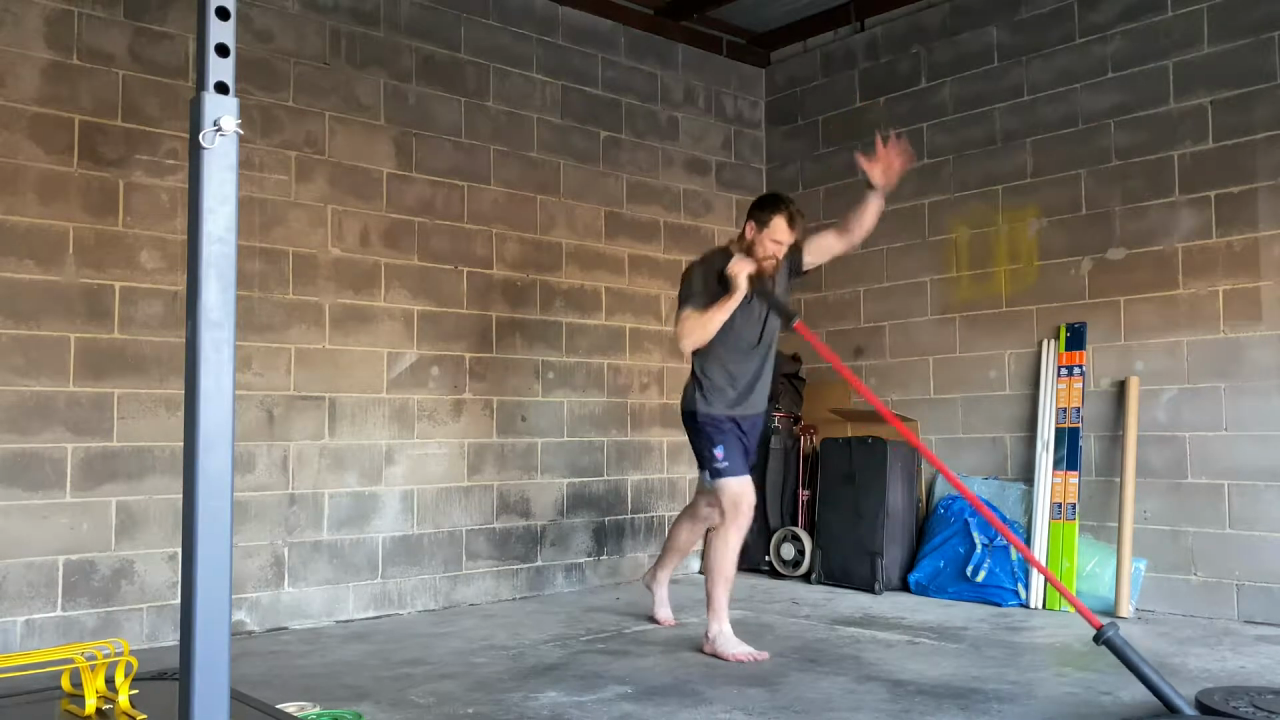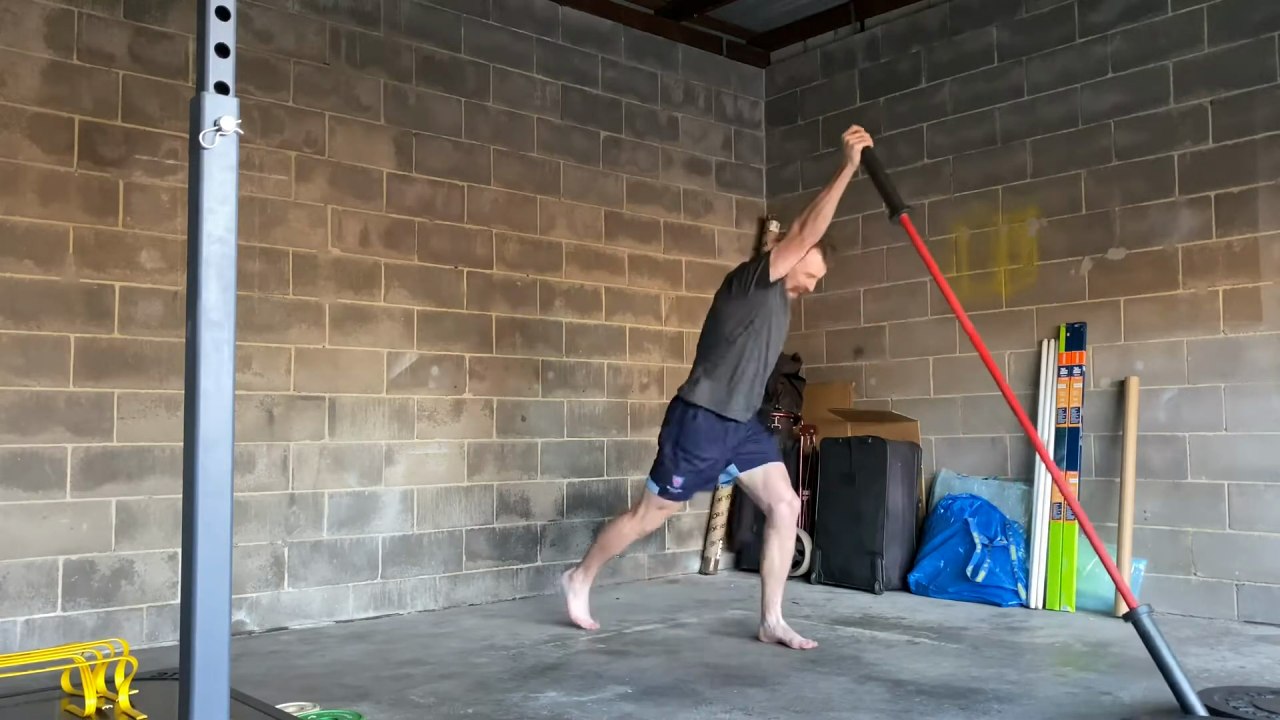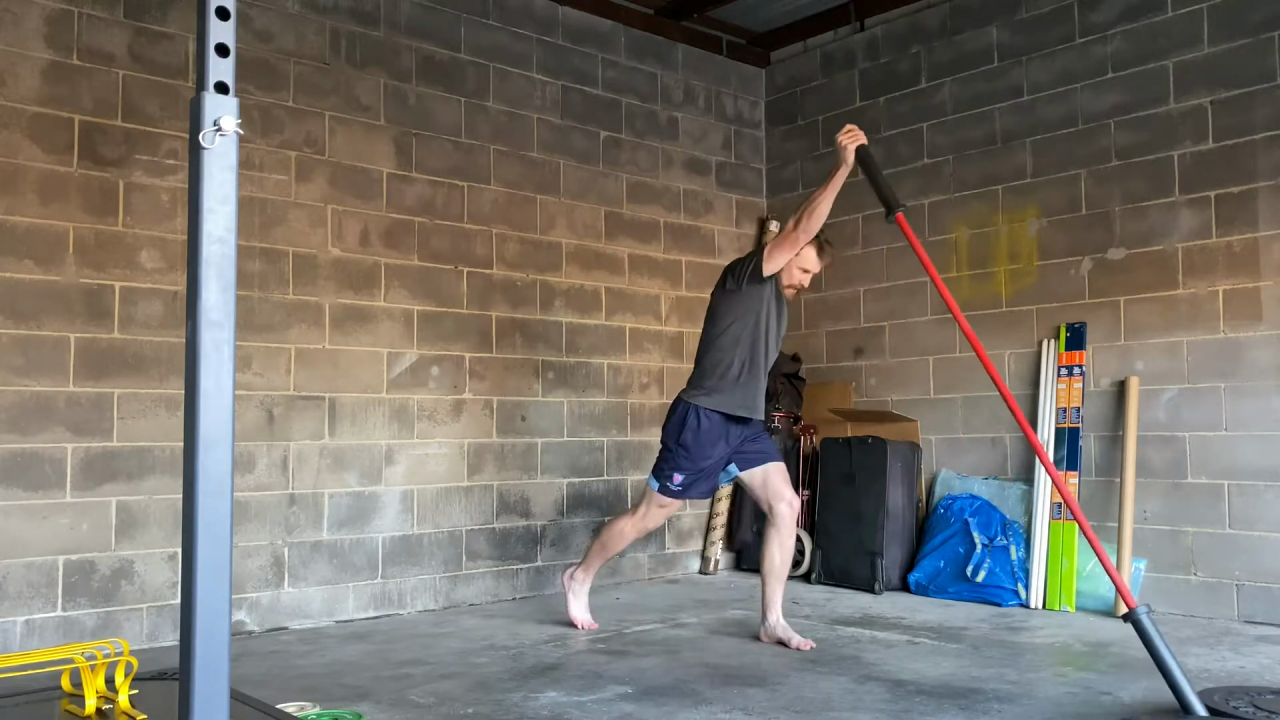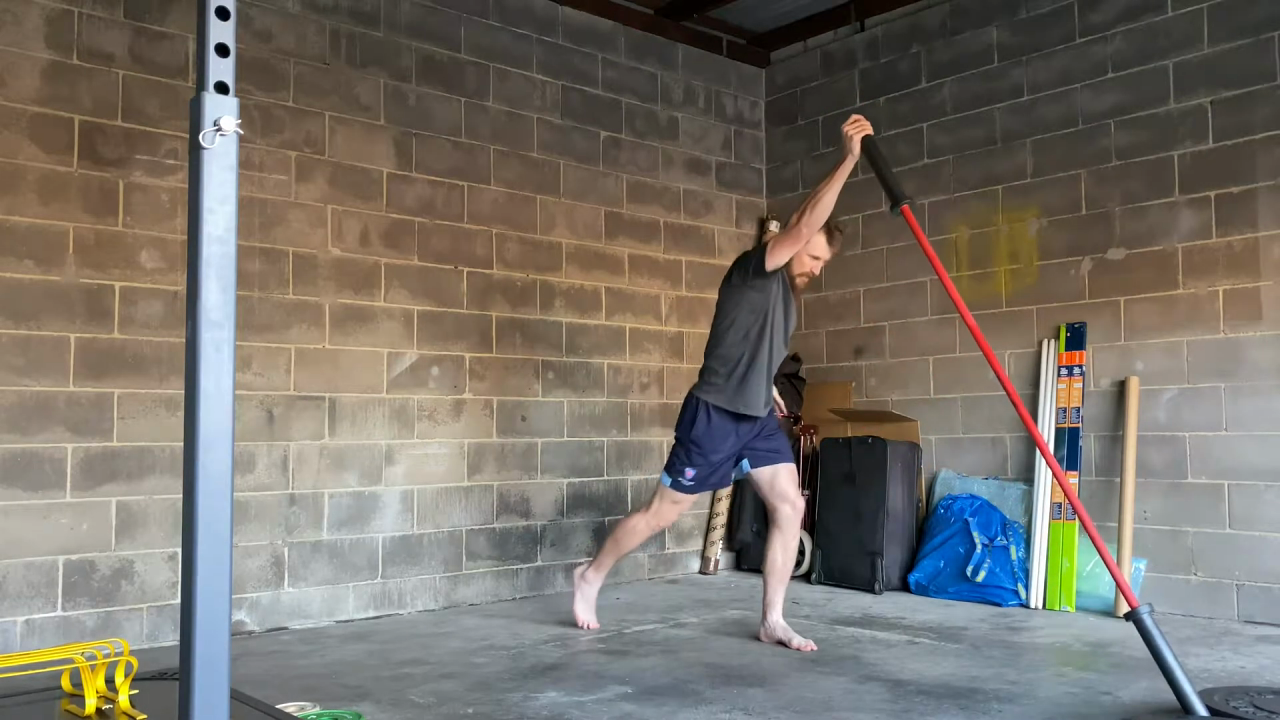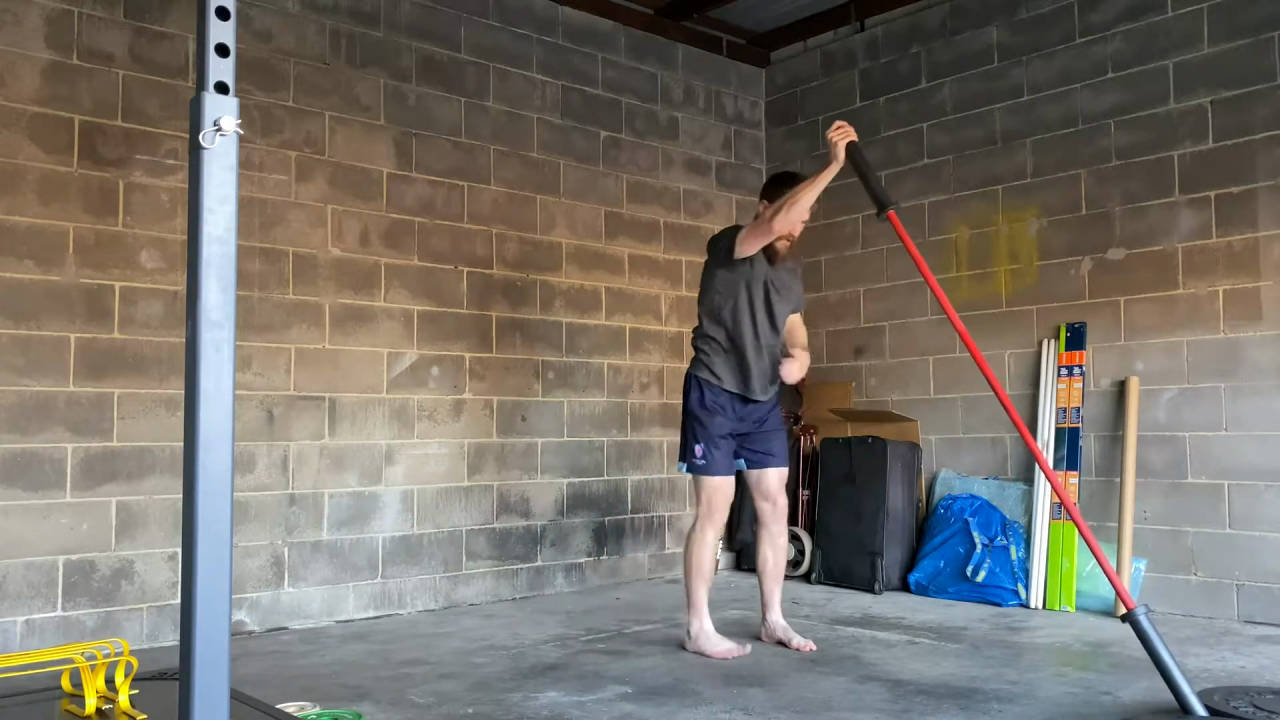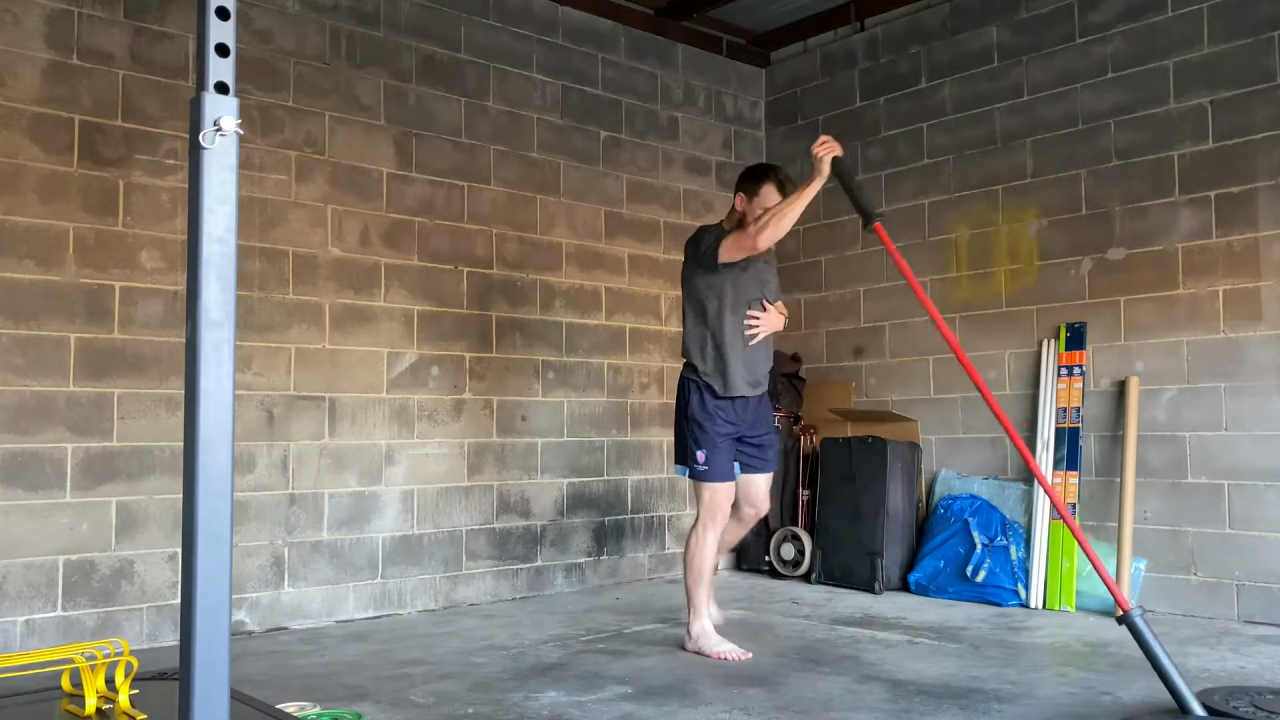
dt=0.3s
person 1, frame 1
left shoulder: (784, 266)
right shoulder: (705, 272)
left elbow: (846, 237)
right elbow: (688, 339)
left wrist: (877, 187)
right wrist: (734, 294)
left hip: (751, 413)
right hip: (712, 412)
left knee: (708, 509)
right knee: (740, 510)
left ankle: (658, 578)
right ankle: (717, 631)
person 1, frame 2
left shoulder: (777, 301)
right shoulder: (750, 281)
right elbow: (806, 233)
right wrist: (848, 168)
left hip: (741, 423)
right hip: (701, 419)
left knee: (785, 507)
right knee: (647, 517)
left ankle: (772, 621)
right ankle: (579, 580)
person 1, frame 3
left shoulder: (775, 296)
right shoulder: (743, 277)
right elbow: (801, 231)
right wrist: (842, 168)
left hip: (745, 421)
right hip: (704, 418)
left knee: (786, 506)
right knee: (649, 514)
left ankle: (773, 620)
right ankle: (579, 577)
person 1, frame 4
left shoulder: (787, 289)
right shoulder: (754, 271)
right elbow: (803, 224)
left wrist: (773, 402)
right wrist: (848, 160)
left hip: (759, 416)
right hip: (714, 412)
left knee: (789, 507)
right knee: (663, 511)
left ankle: (772, 620)
right ankle: (591, 577)
person 1, frame 5
left shoulder: (786, 267)
right shoulder: (728, 246)
left elbow: (793, 325)
right elbow: (774, 222)
left wrist: (799, 354)
right wrist: (833, 166)
left hip: (763, 400)
right hip: (714, 395)
left knee: (774, 507)
right knee: (716, 510)
left ankle: (773, 619)
right ankle: (698, 625)
person 1, frame 6
left shoulder: (764, 255)
right shoulder: (705, 243)
left elbow: (781, 312)
right elbow: (758, 239)
left wrist: (778, 317)
right wrist: (816, 181)
left hip: (753, 395)
right hip: (711, 394)
left knee: (754, 505)
right knee: (714, 510)
left ankle: (699, 577)
right ankle: (700, 629)
